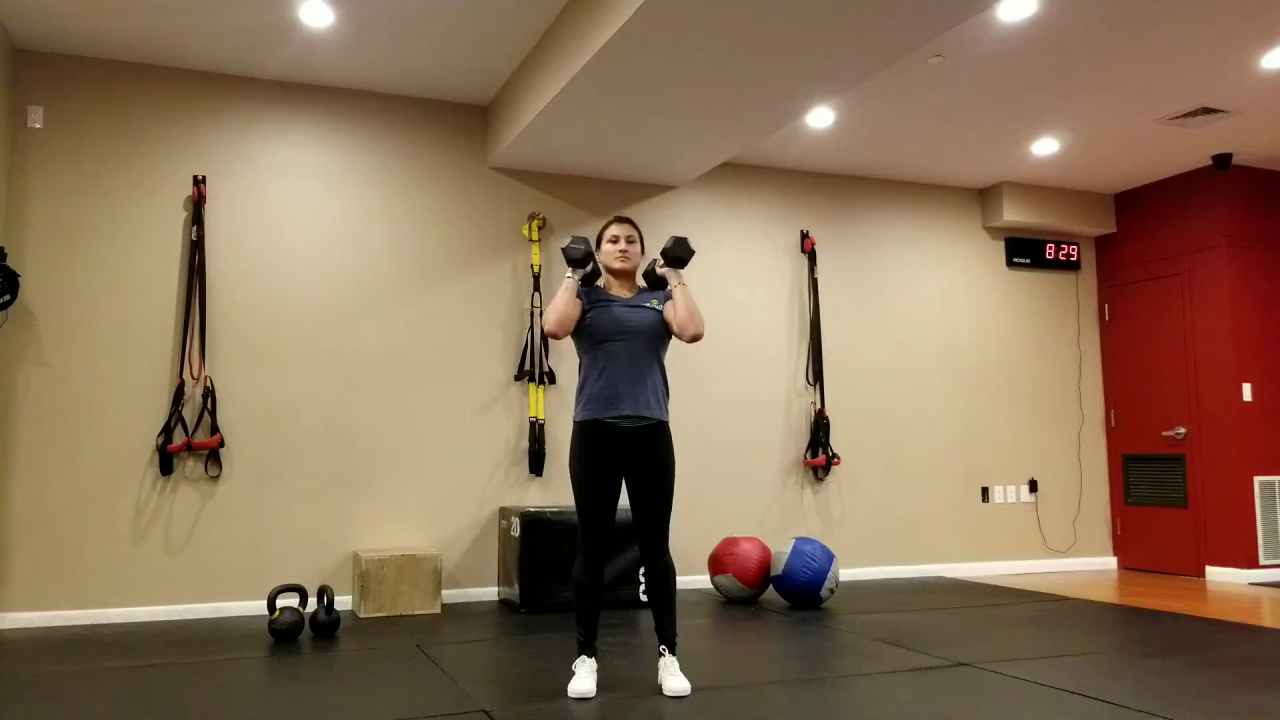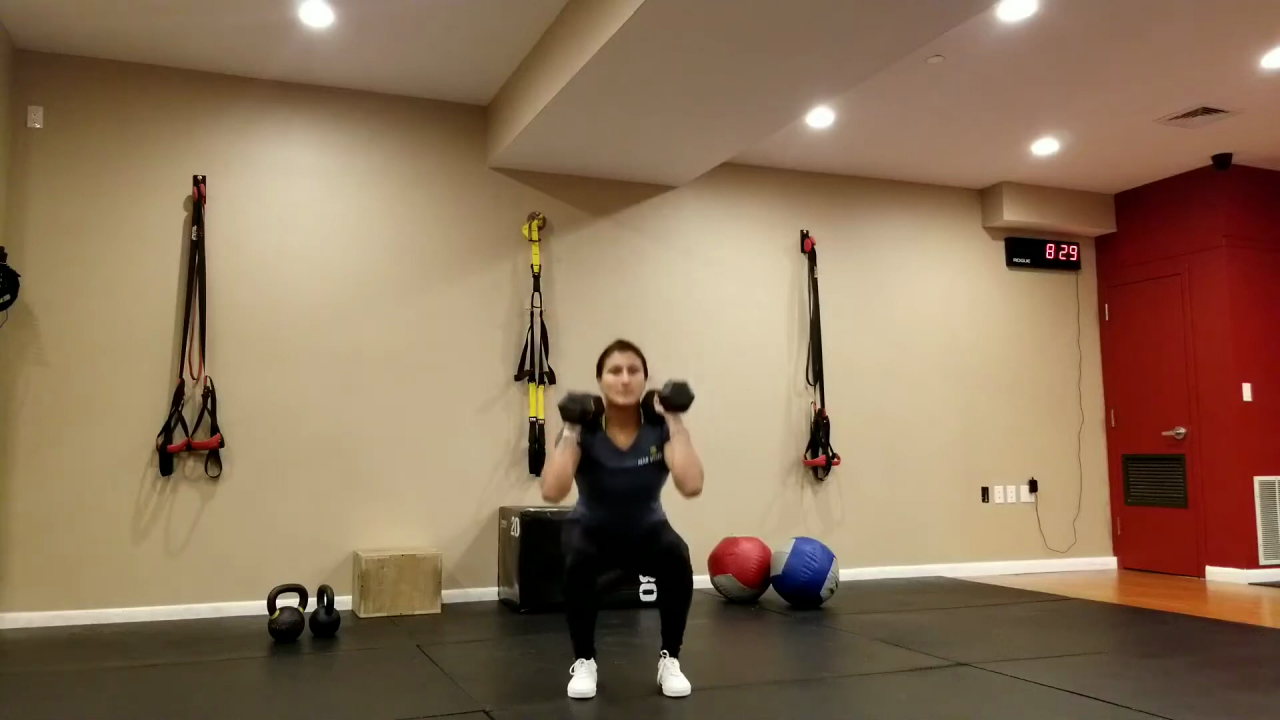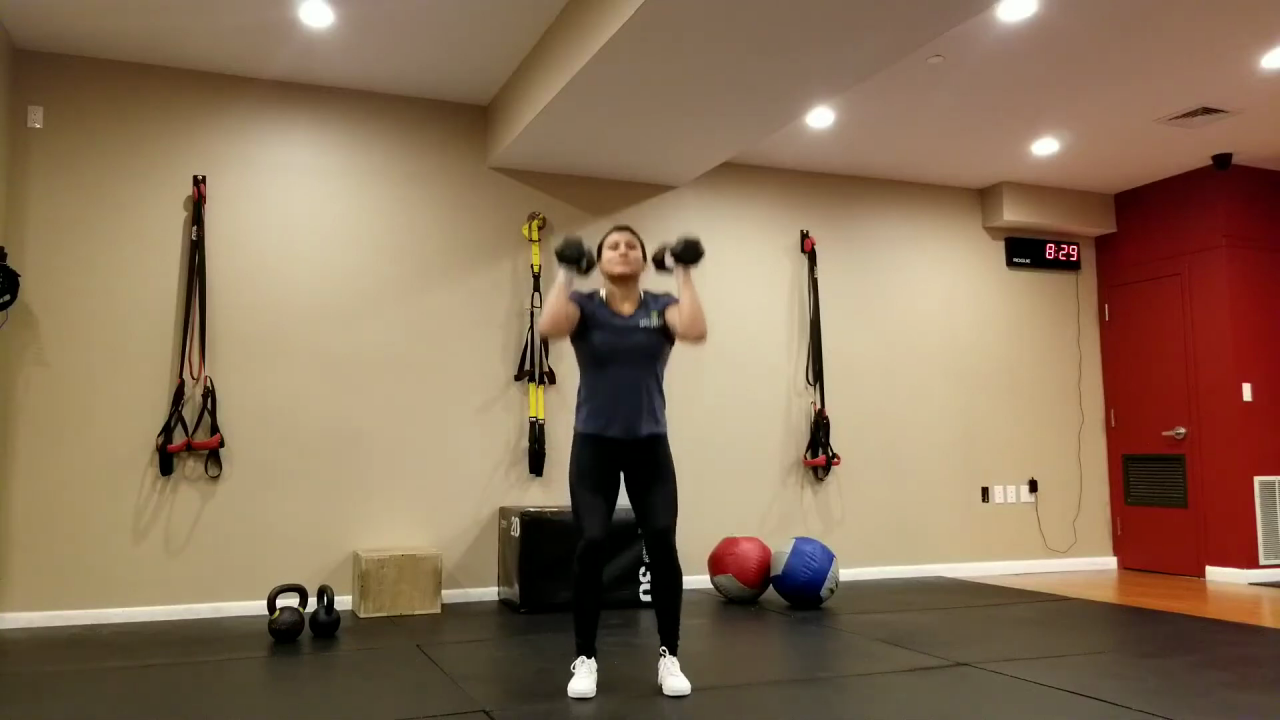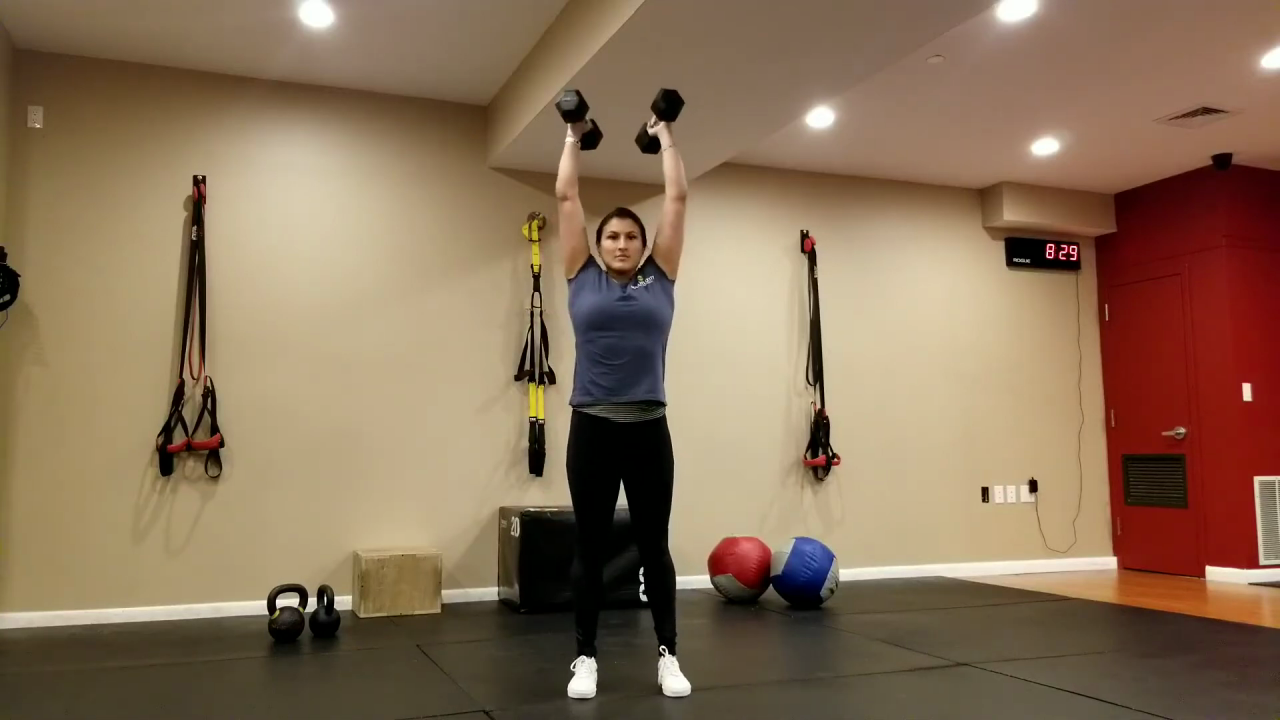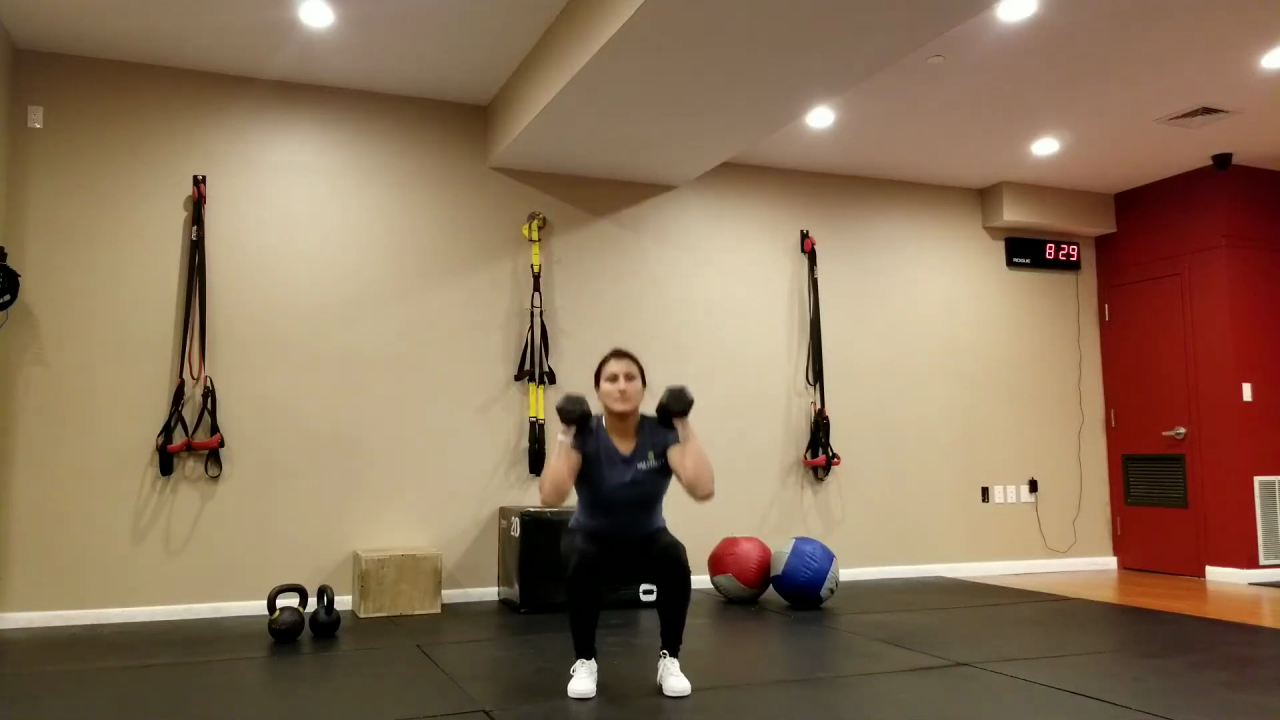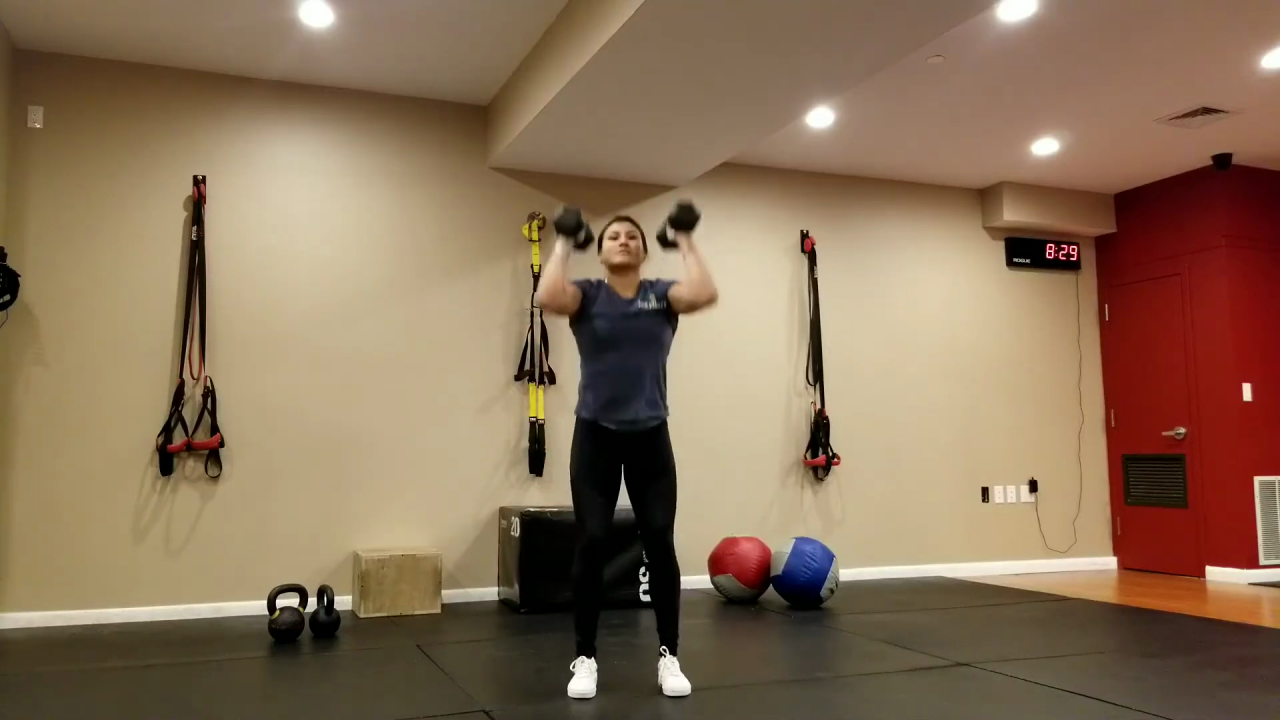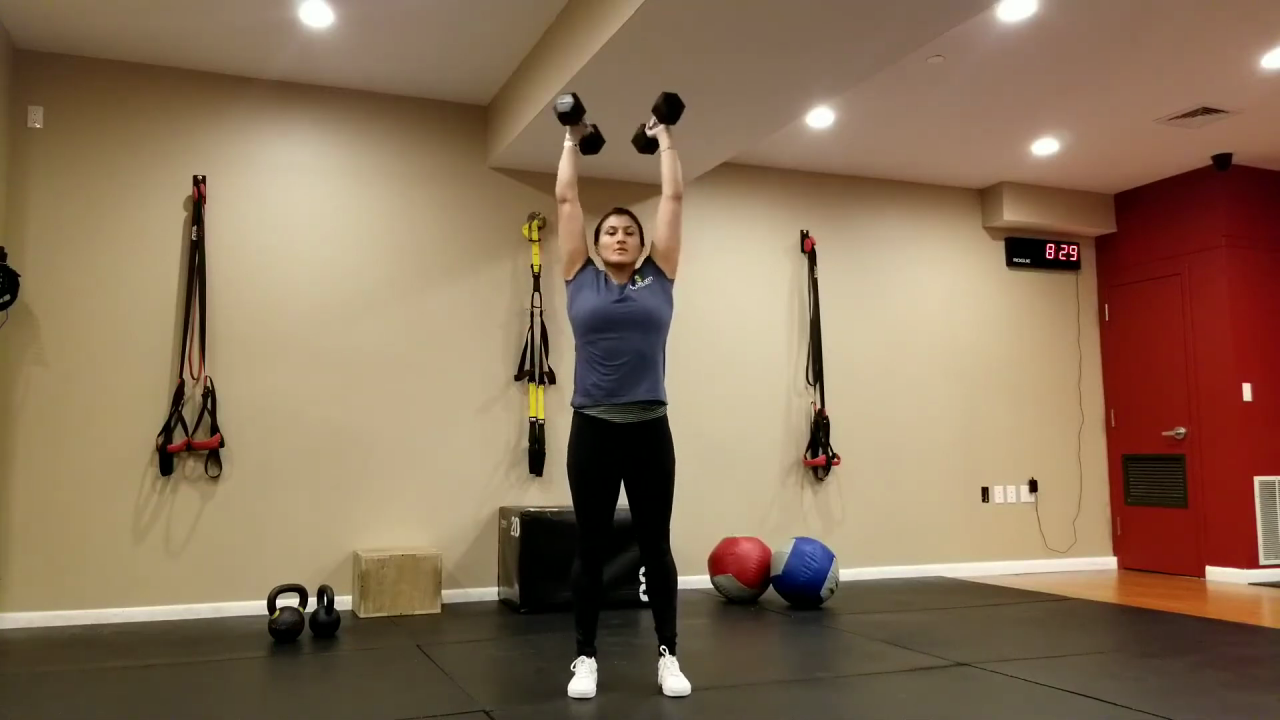
dt=0.7s
person 1, frame 1
left shoulder: (660, 297)
right shoulder: (586, 296)
left elbow: (693, 330)
right elbow: (553, 327)
left wrist: (675, 278)
right wrist: (572, 275)
left hip: (650, 433)
right hip: (595, 432)
left knee: (655, 546)
right knee: (593, 546)
left ankle: (668, 657)
right ankle: (586, 658)
person 1, frame 2
left shoulder: (661, 428)
right shoulder: (583, 430)
left elbow: (692, 485)
right elbow: (552, 491)
left wrist: (676, 423)
right wrist: (570, 432)
left hip: (646, 531)
right hip: (591, 530)
left knee: (676, 557)
right knee: (579, 561)
left ankle: (669, 659)
right ankle: (584, 661)
person 1, frame 3
left shoulder: (661, 308)
right shoulder: (586, 309)
left elbow: (697, 331)
right elbow: (548, 329)
left wrist: (684, 277)
right wrist: (566, 273)
left hip: (648, 443)
right hip: (595, 442)
left knee: (662, 544)
right knee: (591, 543)
left ankle: (669, 657)
right ankle: (585, 659)
person 1, frame 4
left shoulder: (659, 279)
right shoulder: (583, 279)
left elbow: (676, 198)
right elbow: (566, 196)
left wrist: (665, 140)
right wrist: (573, 139)
left hip: (648, 428)
right hip: (592, 427)
left knee: (654, 545)
right knee: (590, 547)
left ankle: (667, 656)
right ankle: (585, 658)
person 1, frame 5
left shoulder: (662, 435)
right shoulder: (584, 437)
left elbow: (703, 489)
right elbow: (550, 496)
left wrist: (685, 429)
right wrist: (565, 434)
left hip: (645, 542)
right hip: (593, 540)
left knee: (674, 560)
right knee: (581, 562)
left ankle: (669, 659)
right ankle: (584, 662)
person 1, frame 6
left shoulder: (663, 294)
right shoulder: (586, 294)
left elbow: (705, 294)
right elbow: (547, 299)
left wrist: (687, 246)
right wrist: (563, 247)
left hip: (649, 435)
right hip: (595, 435)
left knee: (659, 543)
right knee: (592, 542)
left ankle: (668, 656)
right ankle: (585, 659)
person 1, frame 7
left shoulder: (657, 280)
right shoulder: (581, 281)
left elbow: (674, 199)
right elbow: (565, 201)
left wrist: (664, 138)
right wrist: (572, 142)
left hip: (649, 429)
right hip: (593, 429)
left knee: (654, 545)
right knee: (591, 546)
left ankle: (667, 655)
right ankle: (585, 658)
